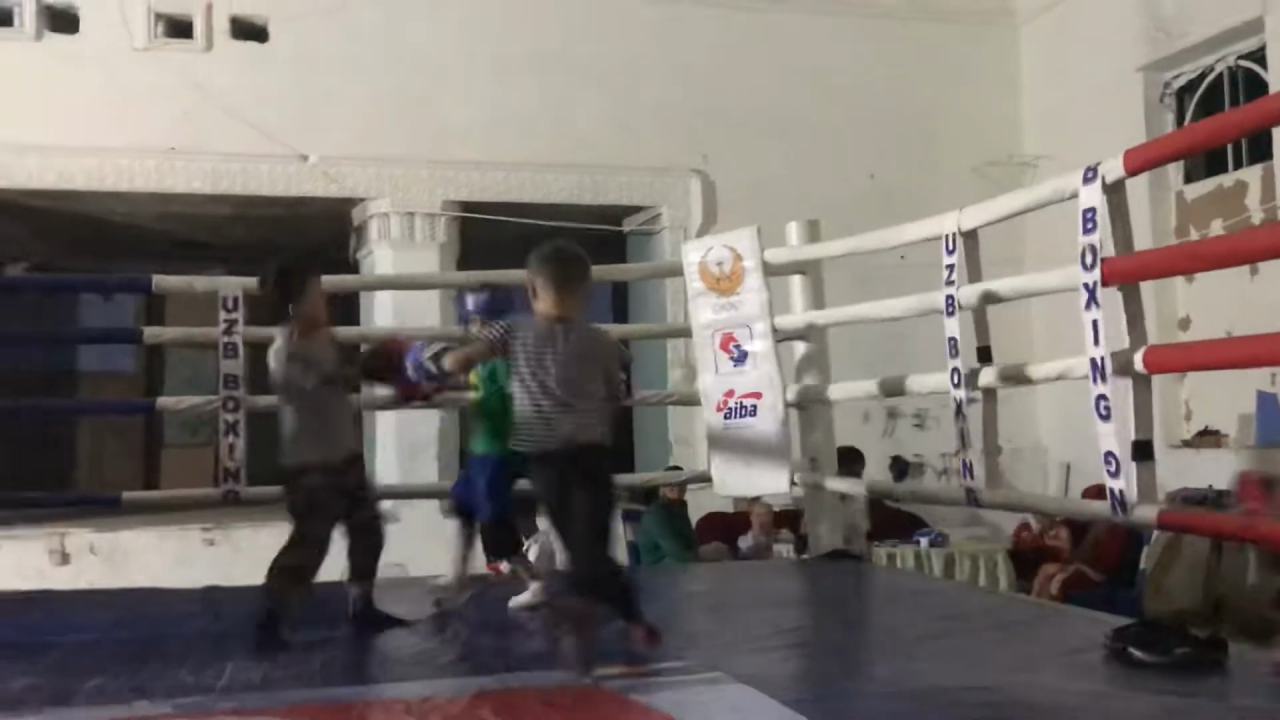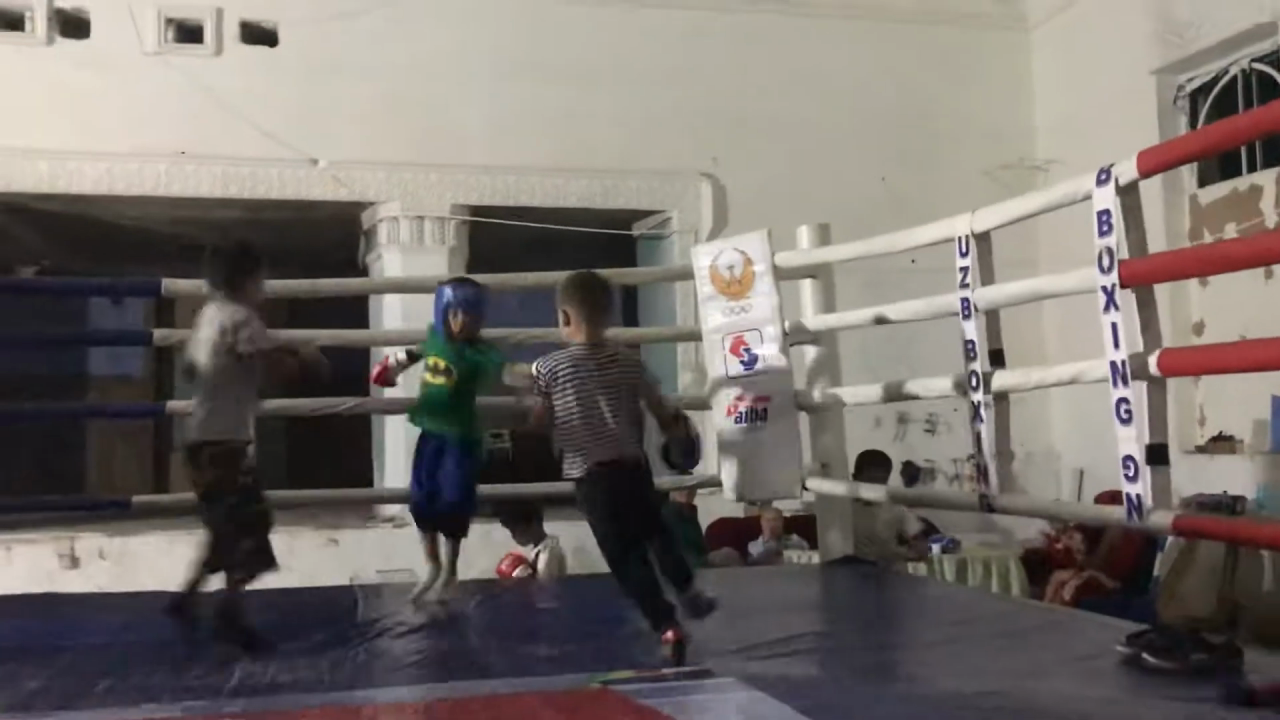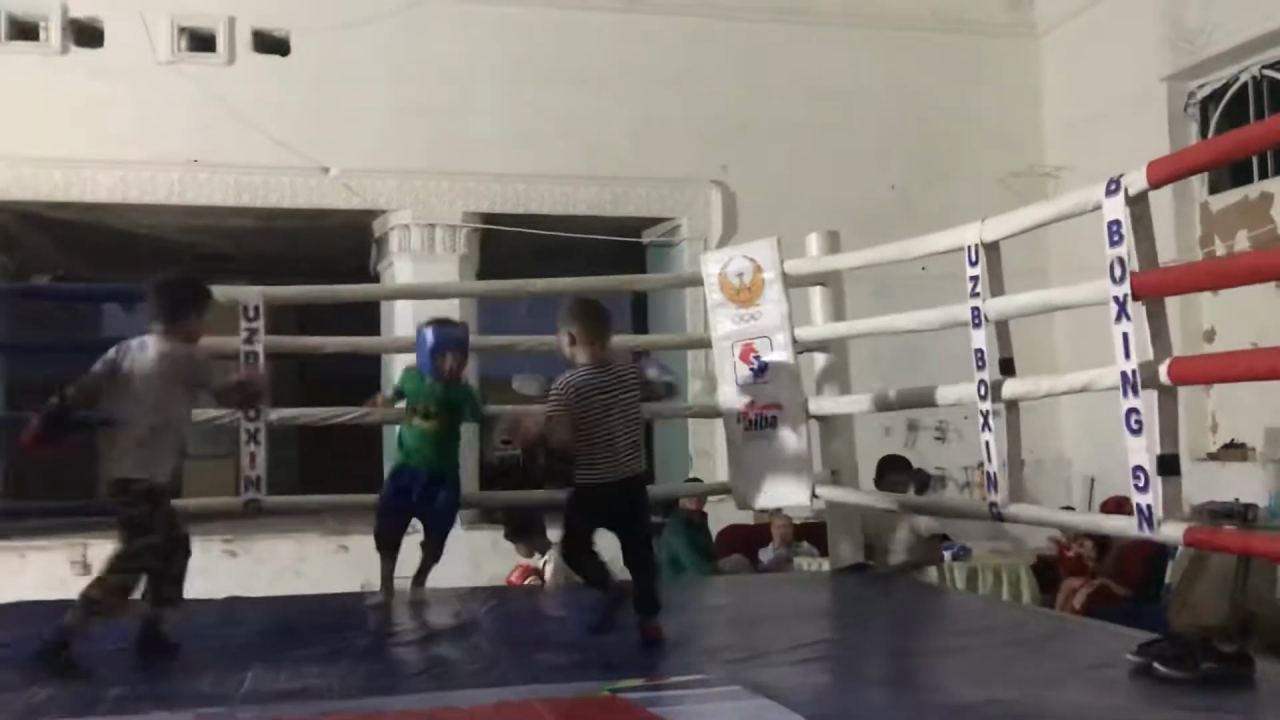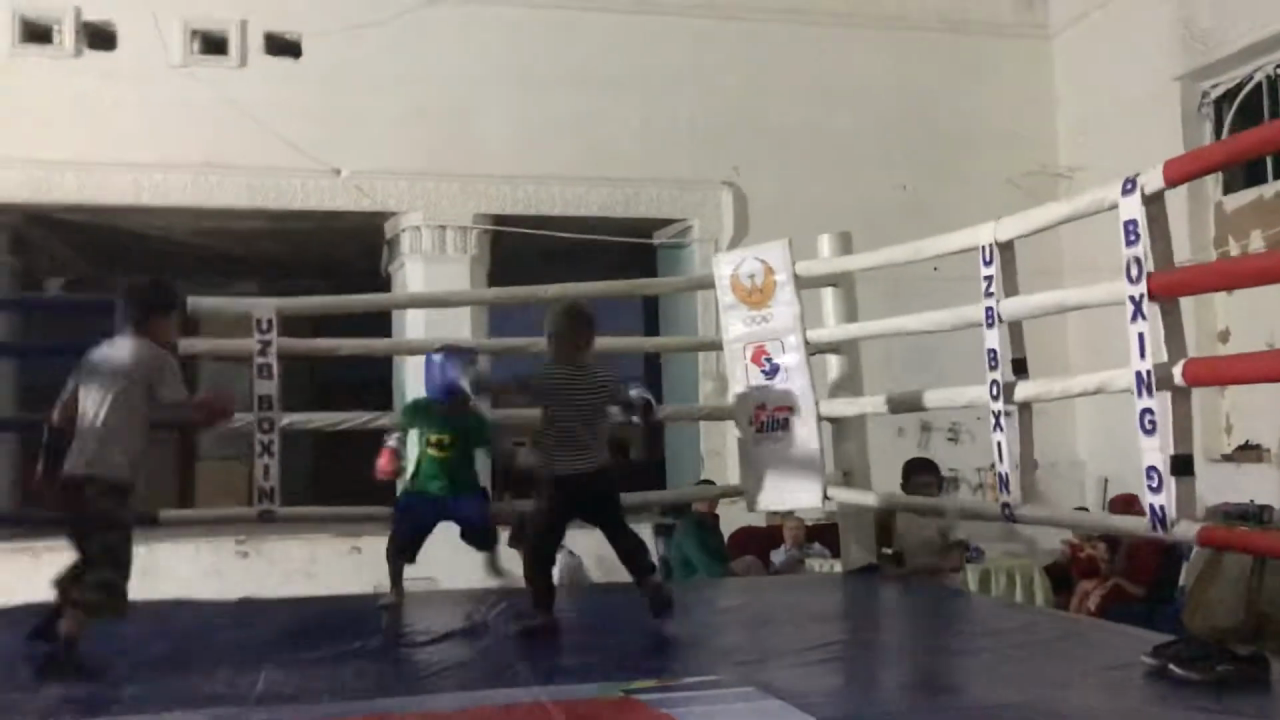
dt=0.2s
person 1, frame 1
left shoulder: (323, 338)
right shoulder: (286, 351)
right elbow: (336, 384)
left hip: (344, 455)
right hip: (308, 463)
left knee: (367, 528)
right knee: (310, 539)
left ankle: (363, 609)
right ankle: (271, 617)
person 1, frame 2
left shoulder: (207, 317)
right shoulder: (241, 318)
left elbow: (191, 368)
right elbow: (275, 360)
right wrist: (307, 359)
left hip: (209, 438)
right hip: (220, 440)
left knee: (233, 522)
right knee: (246, 520)
left ankle: (187, 597)
right ankle: (231, 612)
person 1, frame 3
left shoulder: (126, 350)
right shoulder: (184, 358)
left elbow: (79, 392)
right elbow: (228, 396)
left wrist: (47, 421)
right wrist: (249, 388)
left hip: (123, 473)
right hip: (143, 478)
left knee: (172, 548)
right knee: (133, 562)
left ankle: (152, 632)
right ankle: (62, 641)
person 1, frame 4
left shoulder: (96, 355)
right shoulder: (158, 359)
left elbow: (62, 414)
right elbow: (182, 414)
left wrist: (51, 458)
right wrist: (211, 412)
left hip: (75, 473)
right hip: (108, 476)
left knee: (96, 554)
right knee: (106, 561)
left ankle: (55, 620)
right ankle: (63, 647)
person 2, frame 1
left shoulder: (512, 330)
right shoulder: (599, 341)
left elbow: (457, 363)
right elbow: (616, 393)
left wrist: (435, 361)
left hip: (542, 458)
right hip: (586, 454)
left knee: (581, 540)
right knee: (591, 540)
left ankle: (632, 619)
right ankle: (583, 603)
person 2, frame 2
left shoulder: (547, 367)
right shoulder: (629, 361)
left elbow: (540, 422)
right elbow: (663, 412)
right wrist: (681, 426)
left hip: (590, 478)
right hip: (631, 466)
left knee: (627, 560)
right knee: (656, 535)
left ankle: (668, 627)
right ankle: (687, 592)
person 2, frame 3
left shoulder: (566, 386)
right shoulder: (631, 372)
left elbow: (561, 439)
right elbow: (652, 390)
left wrist: (537, 428)
right wrist: (655, 376)
left hip: (591, 485)
right hip: (632, 479)
left knee: (574, 548)
right knee: (640, 551)
left ankle: (608, 590)
right ankle: (650, 620)
person 2, frame 4
left shoulder: (545, 378)
right shoulder: (604, 377)
right elbow: (631, 404)
left hip: (562, 480)
right hip: (600, 474)
left knee: (539, 547)
right knee: (620, 533)
left ankle: (544, 613)
right ankle: (649, 580)
person 3, frame 1
left shoulder: (501, 359)
left hip: (496, 453)
right hip: (482, 450)
left knee: (494, 524)
right knee: (464, 504)
right ankle: (459, 570)
person 3, frame 2
left shoulder: (479, 351)
right shoulder: (434, 335)
left elbow: (501, 375)
right wrist: (394, 363)
left hip: (461, 440)
right hip: (431, 435)
left knee: (453, 507)
right knee: (422, 504)
left ankle: (449, 573)
right ankle: (433, 570)
person 3, frame 3
left shoulder: (461, 393)
right shoulder: (412, 377)
left elbow: (481, 421)
right wrist: (383, 401)
left hip: (443, 474)
right hip: (409, 468)
left knee: (436, 535)
right knee: (389, 526)
left ankle: (420, 579)
right ankle: (386, 587)
person 3, frame 4
left shoulder: (472, 419)
right shoulder: (421, 409)
left elbow: (492, 448)
right elbow: (404, 422)
right wrist: (391, 449)
left hip: (463, 490)
right hip: (425, 491)
left knee: (483, 524)
right knee: (401, 538)
left ankle: (493, 562)
right ankle: (396, 590)
